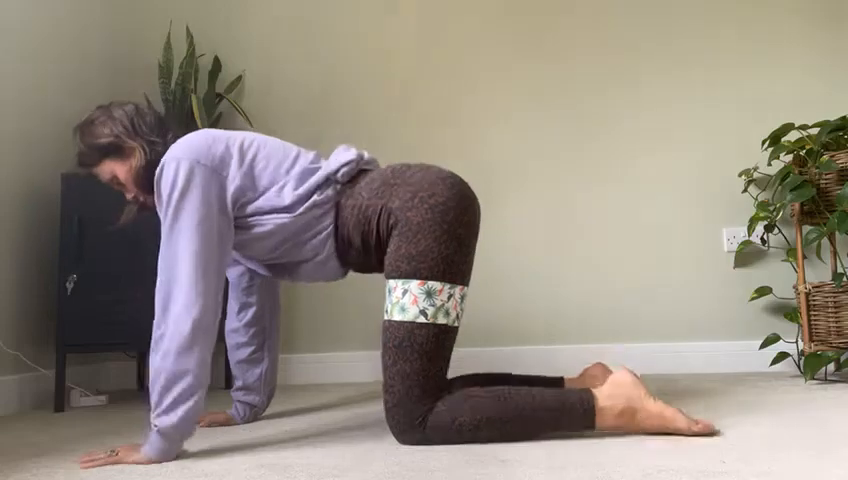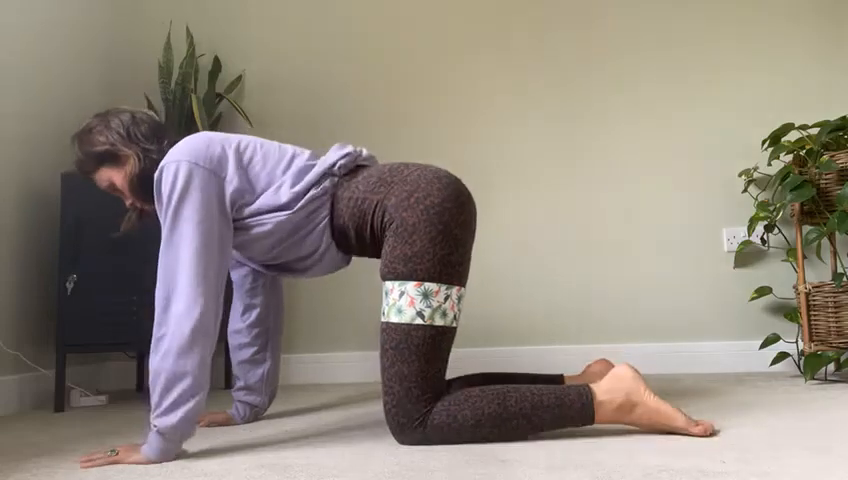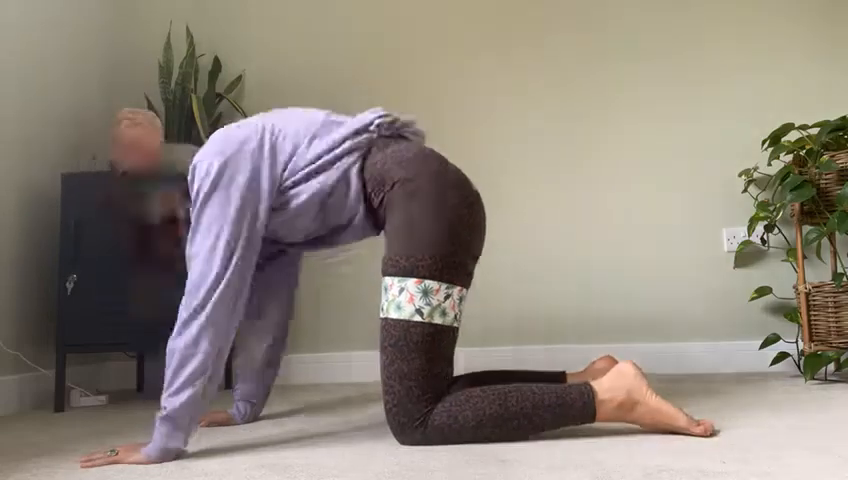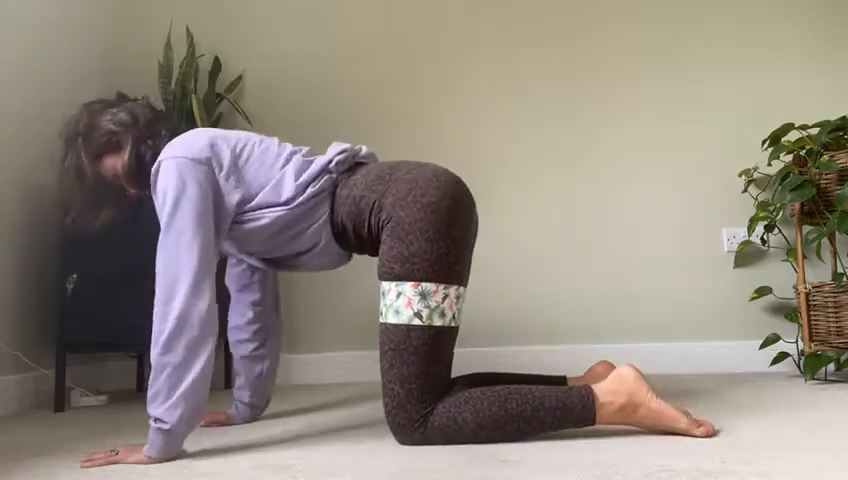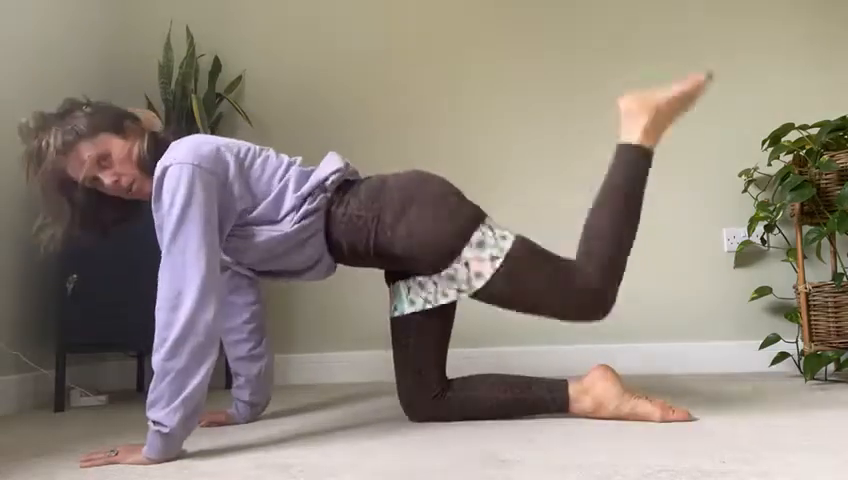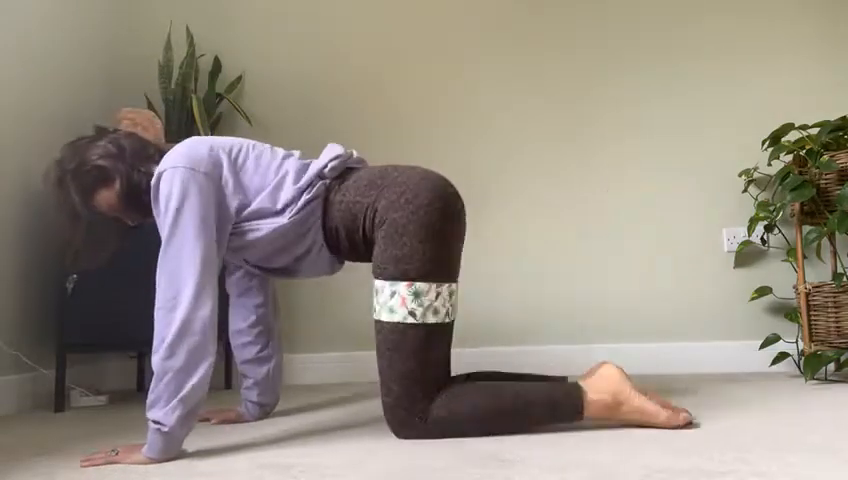
dt=0.5s
person 1, frame 1
left shoulder: (186, 162)
right shoulder: (214, 171)
left elbow: (185, 306)
right elbow: (249, 284)
left wrist: (161, 440)
right wrist: (247, 402)
left hip: (422, 210)
right hip: (423, 214)
left knee: (413, 419)
right knee: (419, 394)
left ankle: (610, 404)
right ankle: (586, 383)
person 1, frame 2
left shoulder: (184, 165)
right shoulder: (215, 176)
left elbow: (187, 306)
right elbow: (253, 285)
left wrist: (161, 440)
right wrist: (249, 401)
left hip: (416, 207)
right hip: (417, 208)
left knee: (414, 420)
right knee: (420, 393)
left ankle: (608, 398)
right ankle: (586, 379)
person 1, frame 3
left shoulder: (221, 161)
right shoulder: (246, 159)
left elbow: (210, 294)
right elbow: (267, 278)
left wrist: (166, 437)
right wrist: (246, 403)
left hip: (425, 193)
right hip: (429, 202)
left knee: (414, 419)
right knee: (423, 390)
left ankle: (611, 397)
right ankle: (587, 377)
person 1, frame 4
left shoulder: (179, 161)
right shoulder: (212, 164)
left elbow: (186, 303)
right elbow: (250, 285)
left wrist: (161, 440)
right wrist: (247, 403)
left hip: (413, 206)
right hip: (420, 206)
left knee: (415, 423)
right knee: (425, 393)
left ankle: (608, 399)
right ankle: (586, 380)
person 1, frame 5
left shoulder: (183, 167)
right shoulder: (182, 181)
left elbow: (188, 310)
right elbow: (231, 289)
left wrist: (160, 438)
right wrist: (244, 403)
left hip: (409, 216)
right hip: (399, 245)
left knee: (590, 292)
right knee: (424, 402)
left ankle: (638, 130)
right ankle: (585, 393)
person 1, frame 6
left shoulder: (181, 173)
right shoulder: (203, 176)
left elbow: (187, 309)
right elbow: (246, 286)
left wrist: (160, 438)
right wrist: (255, 401)
left hip: (407, 207)
right hip: (398, 215)
left knee: (412, 414)
right knee: (426, 397)
left ankle: (597, 396)
right ankle: (585, 386)
